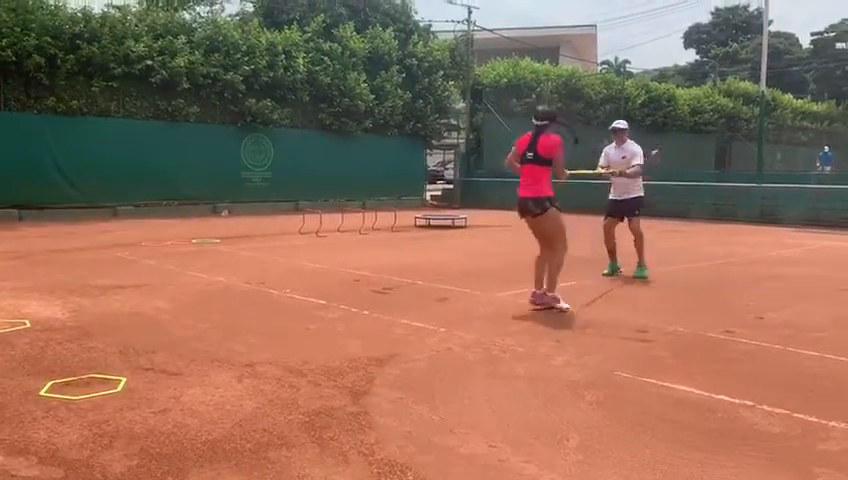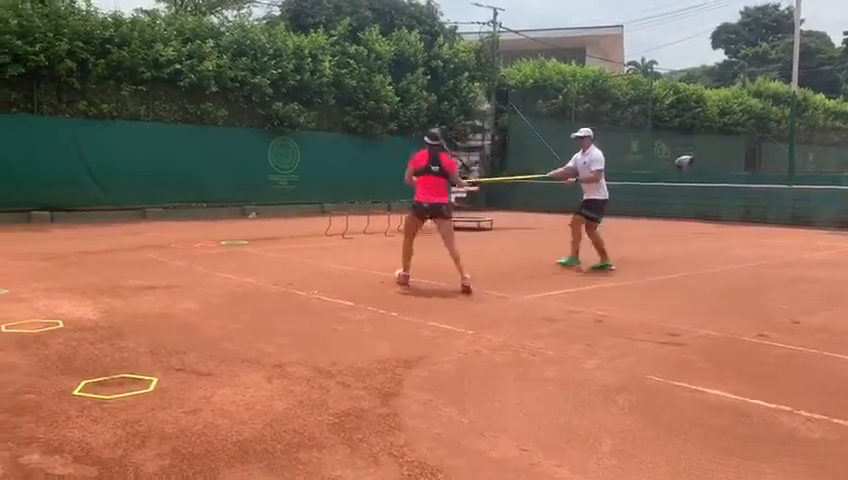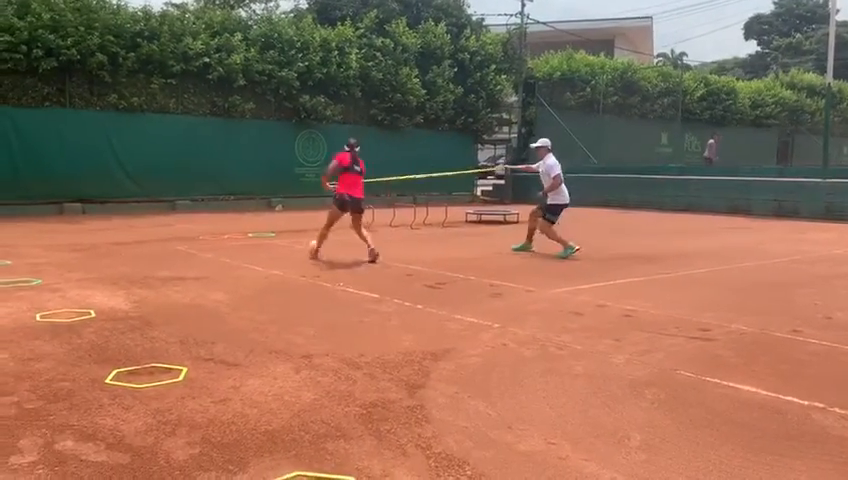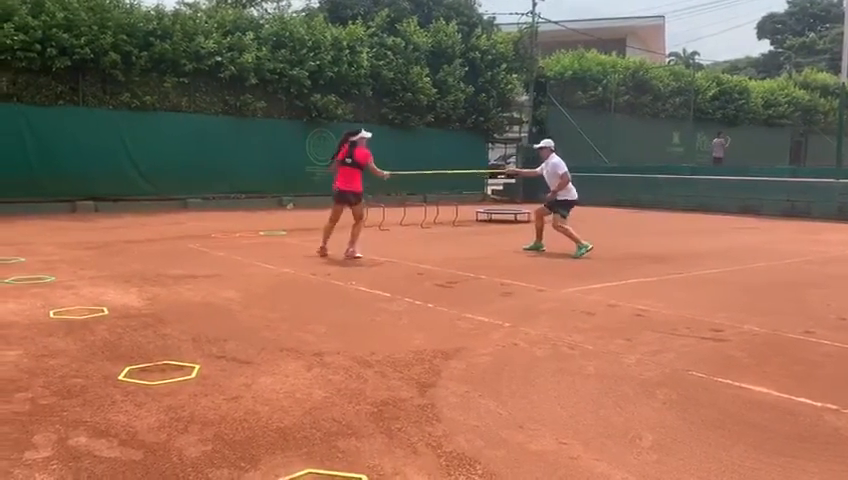
dt=0.7s
person 1, frame 1
left shoulder: (524, 139)
right shoulder: (554, 140)
left elbow: (509, 163)
right elbow: (560, 173)
right wrist: (562, 173)
left hip: (523, 199)
right hip: (541, 199)
left knee: (546, 246)
right knee: (560, 245)
left ankle: (538, 292)
right ankle: (549, 294)
person 1, frame 2
left shoulder: (417, 157)
right shoulder: (448, 160)
left elbow: (408, 180)
right elbow: (459, 183)
right wrist: (465, 183)
left hip: (421, 204)
right hip: (441, 205)
left knee: (408, 239)
right knee: (450, 245)
left ankle: (405, 274)
right ankle: (464, 279)
person 1, frame 3
left shoulder: (342, 156)
right shoulder: (361, 163)
left elbow: (329, 171)
left wrist: (326, 183)
right wrist: (335, 187)
left hip: (343, 197)
right hip: (358, 200)
left knee: (328, 225)
right knee: (358, 228)
left ankle: (315, 250)
right ankle: (371, 248)
person 1, frame 4
left shoulder: (343, 150)
right shoulder: (364, 153)
left elbow: (336, 167)
right elbow: (375, 171)
right wrist: (384, 174)
left hip: (339, 190)
right hip: (354, 192)
left knee: (333, 220)
right knee: (359, 220)
left ankle: (323, 246)
right ankle: (351, 250)
person 2, frame 1
left shoulder: (635, 149)
right shoulder: (608, 150)
left elbow: (638, 172)
right elbow: (601, 168)
left wrist: (622, 173)
right wrist: (603, 171)
left hip: (634, 195)
right hip: (616, 195)
left knee: (634, 227)
right knee: (608, 227)
left ankle: (641, 265)
right ankle: (614, 265)
person 2, frame 2
left shoulder: (596, 155)
right shoulder: (578, 156)
left elbow: (596, 177)
right elbow: (566, 169)
left wrist: (577, 179)
right wrist: (552, 173)
left hip: (597, 197)
right hip: (590, 197)
left knee: (575, 223)
right knee: (590, 229)
left ankle: (574, 258)
right ankle: (605, 261)
person 2, frame 3
left shoulder: (550, 163)
right shoulder: (543, 163)
left elbow: (558, 181)
right elbow: (530, 168)
left wrist: (545, 192)
right wrist: (512, 167)
left hip: (558, 201)
right hip: (552, 199)
left knee: (544, 228)
right knee: (533, 215)
left ankle: (569, 246)
right ankle: (527, 244)
person 2, frame 4
left shoulder: (555, 162)
right shoulder: (546, 164)
left elbow: (566, 179)
right elbow: (534, 172)
left wrist: (553, 192)
right wrist: (516, 171)
left hip: (567, 197)
right hip: (559, 198)
left knee: (557, 224)
right knee: (538, 213)
left ankle: (583, 245)
right ankle: (538, 243)
